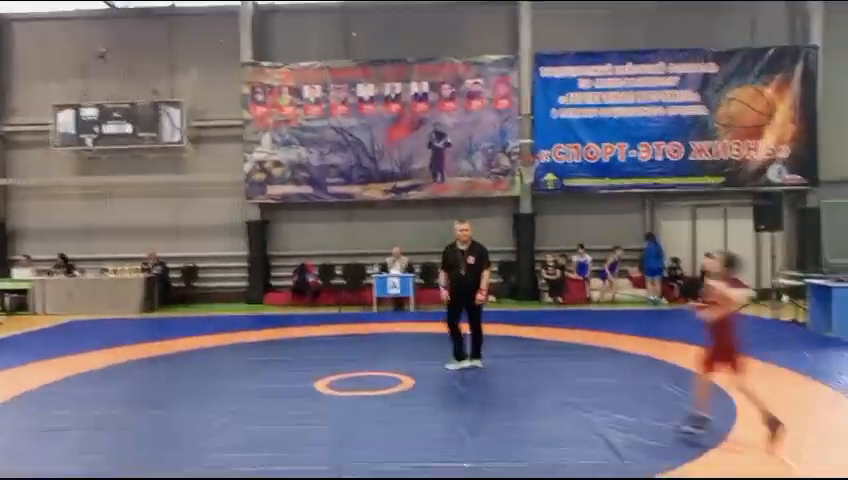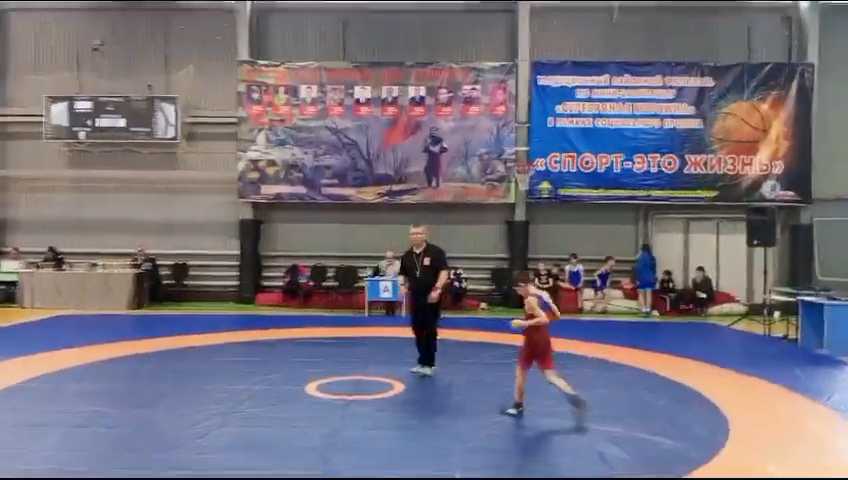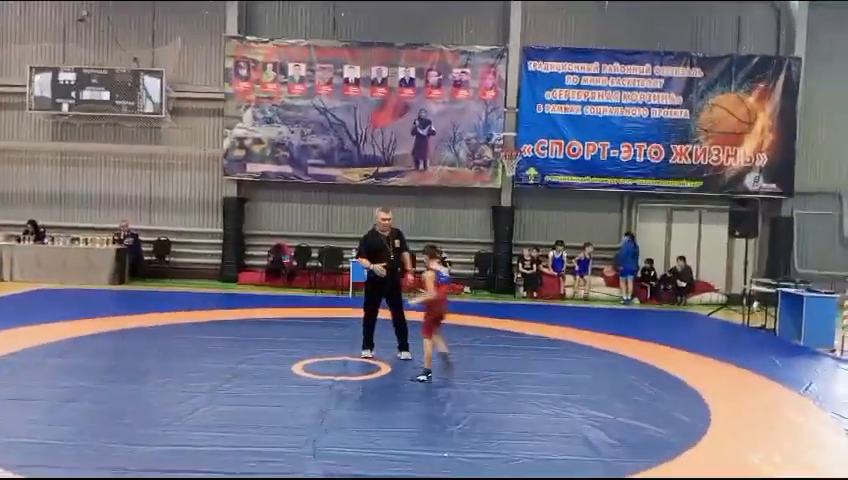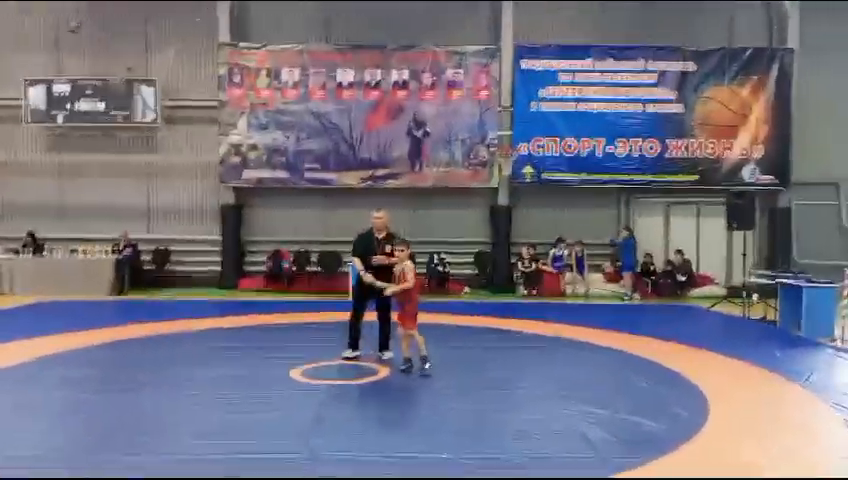
dt=1s
person 1, frame 1
left shoulder: (715, 285)
right shoulder: (715, 284)
left elbow: (739, 299)
left wrist: (716, 314)
right wrist: (705, 307)
left hip: (720, 341)
right hip: (728, 339)
left knee: (703, 377)
right knee: (741, 383)
left ankle: (699, 420)
right ankle: (771, 421)
person 1, frame 2
left shoulder: (530, 300)
right shoulder: (544, 295)
left elbow: (543, 320)
right elbow: (557, 315)
left wrist: (524, 323)
left hip: (532, 342)
right hip: (544, 340)
left knee: (521, 371)
right knee: (550, 375)
left ankle: (517, 406)
right ankle: (574, 397)
person 1, frame 3
left shoulder: (428, 273)
right shoulder: (444, 270)
left elbow: (432, 295)
left wrist: (417, 300)
left hip: (432, 309)
right hip: (442, 308)
left knee: (427, 339)
right knee: (434, 333)
left ankle: (427, 373)
right ankle: (444, 353)
person 1, frame 4
left shoulder: (407, 265)
right shoulder: (398, 266)
left elbow: (410, 284)
left wrist: (393, 289)
right wrist: (382, 285)
left hip: (410, 302)
right hip: (402, 302)
left knee: (412, 331)
right knee: (403, 332)
left ankle: (424, 358)
right ankle: (407, 360)
person 2, frame 1
left shoulder: (479, 249)
right shoulder: (449, 250)
left elbow: (486, 271)
right elbow: (444, 271)
left wrist: (482, 291)
right wrist: (443, 288)
left hip: (473, 294)
right hip: (455, 294)
left knee: (475, 326)
right knee: (452, 324)
left ankle: (476, 357)
right ankle: (460, 358)
person 2, frame 2
left shoulder: (435, 252)
right shoulder: (407, 256)
left elbow: (444, 272)
right elbow: (403, 275)
left wrist: (437, 289)
right wrist: (403, 286)
left hip: (431, 298)
right hip: (416, 298)
left knee: (430, 330)
right knee: (418, 331)
left ankle: (429, 364)
right ankle: (424, 362)
person 2, frame 3
left shoulder: (397, 234)
right shoulder: (369, 238)
left elbow: (404, 252)
right elbow: (361, 258)
left wrist: (408, 271)
right wrist: (372, 267)
left hip: (393, 281)
right hip: (374, 281)
left knee: (399, 315)
right knee: (370, 315)
left ankle: (404, 349)
right ankle: (367, 347)
person 2, frame 4
left shoulder: (392, 239)
right shoulder: (363, 238)
right elbow: (355, 258)
left wrist: (387, 261)
right wrist: (363, 273)
left hip: (384, 282)
right hip: (364, 281)
left knee: (384, 316)
right knee: (356, 314)
left ankle: (384, 349)
right ankle: (353, 348)
